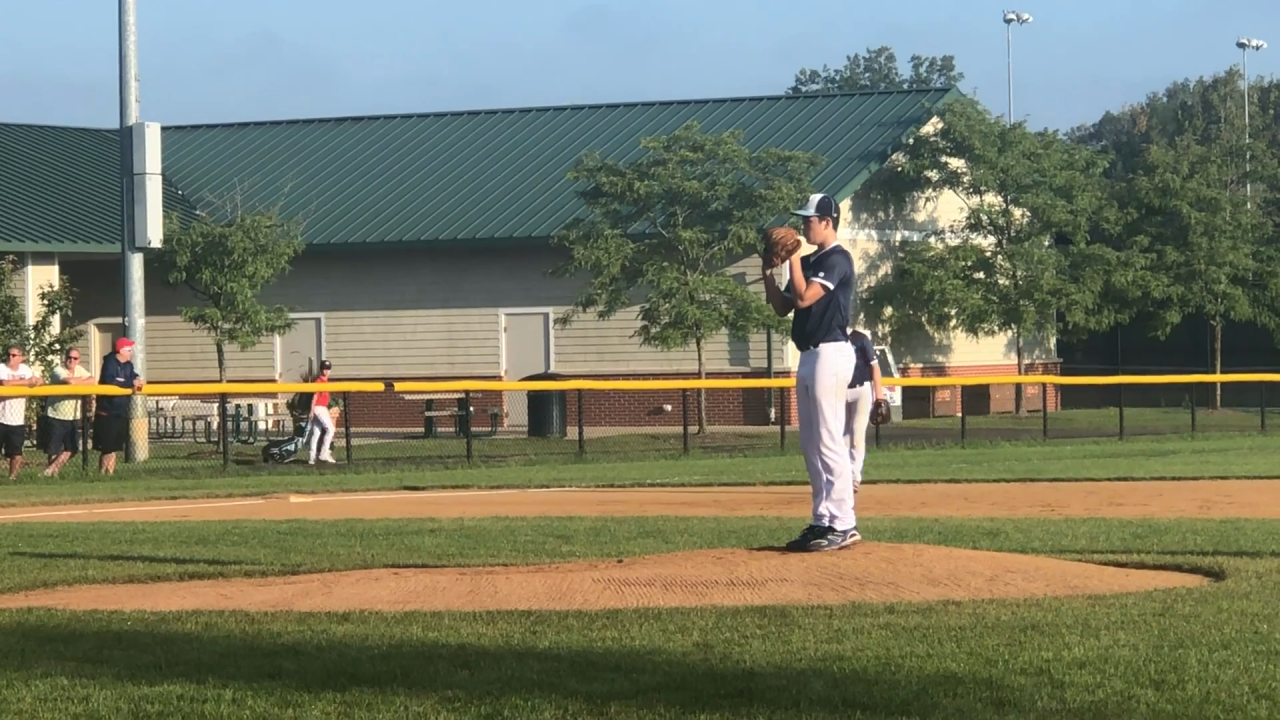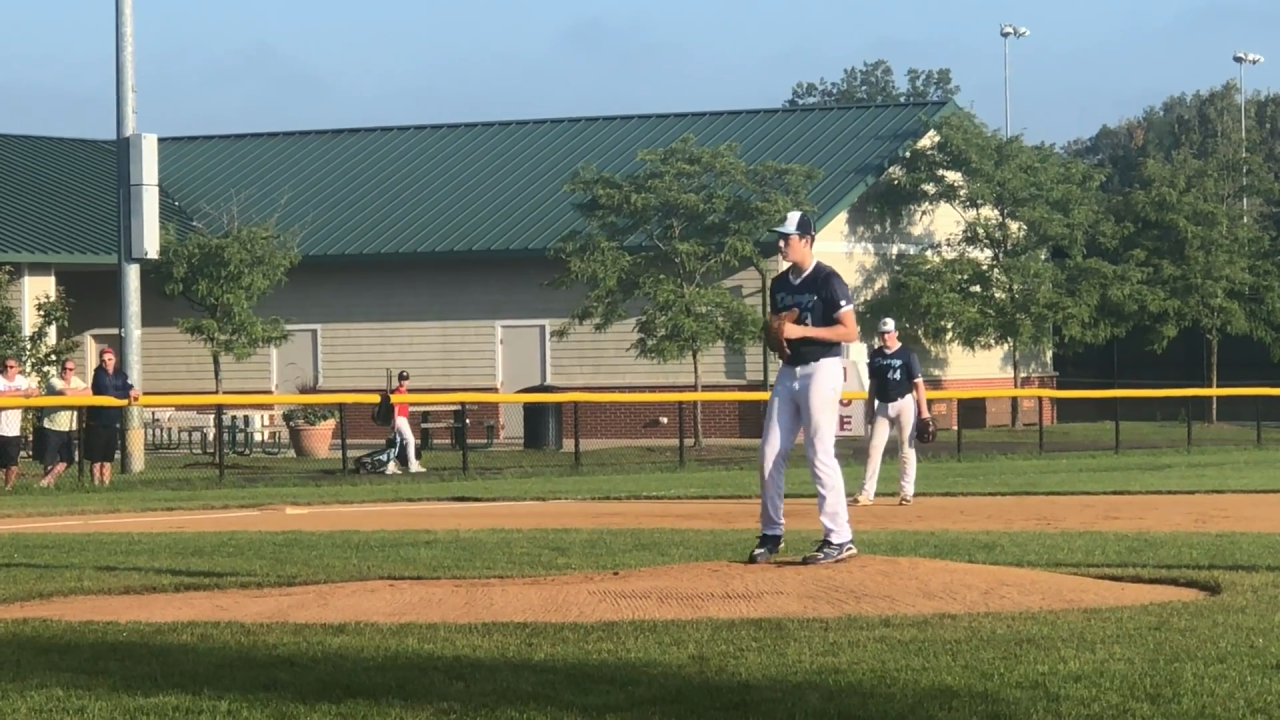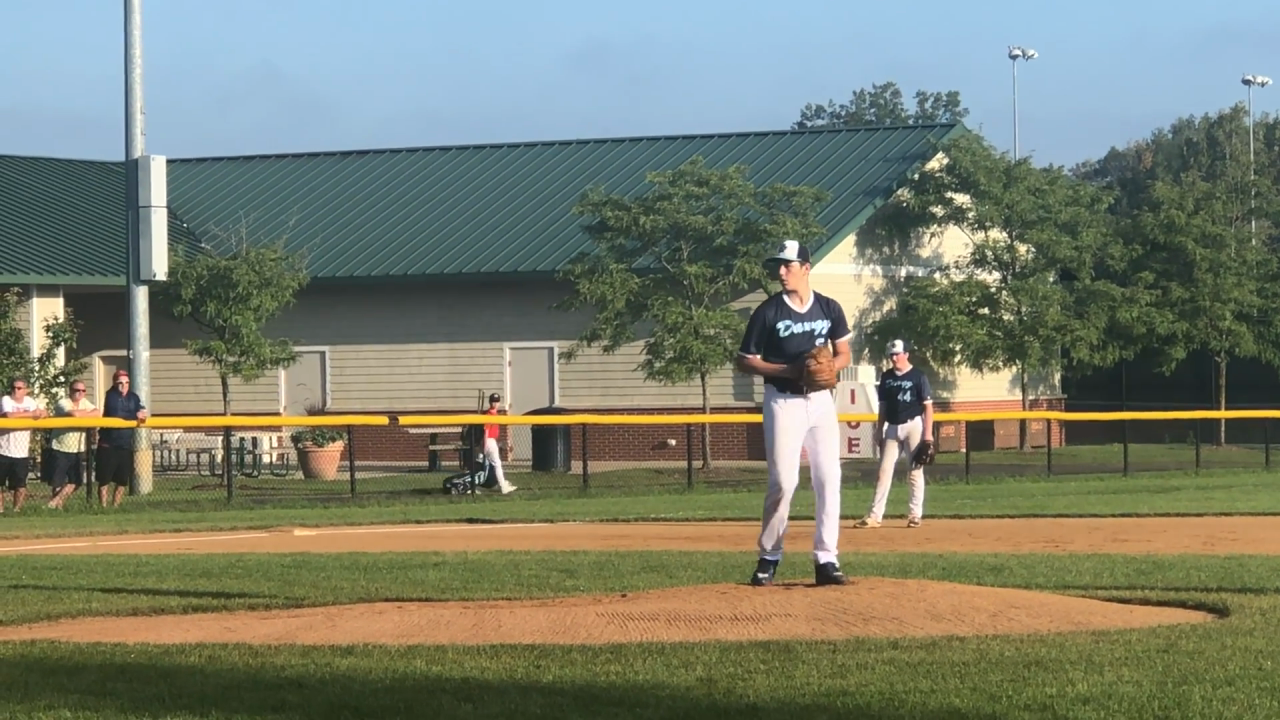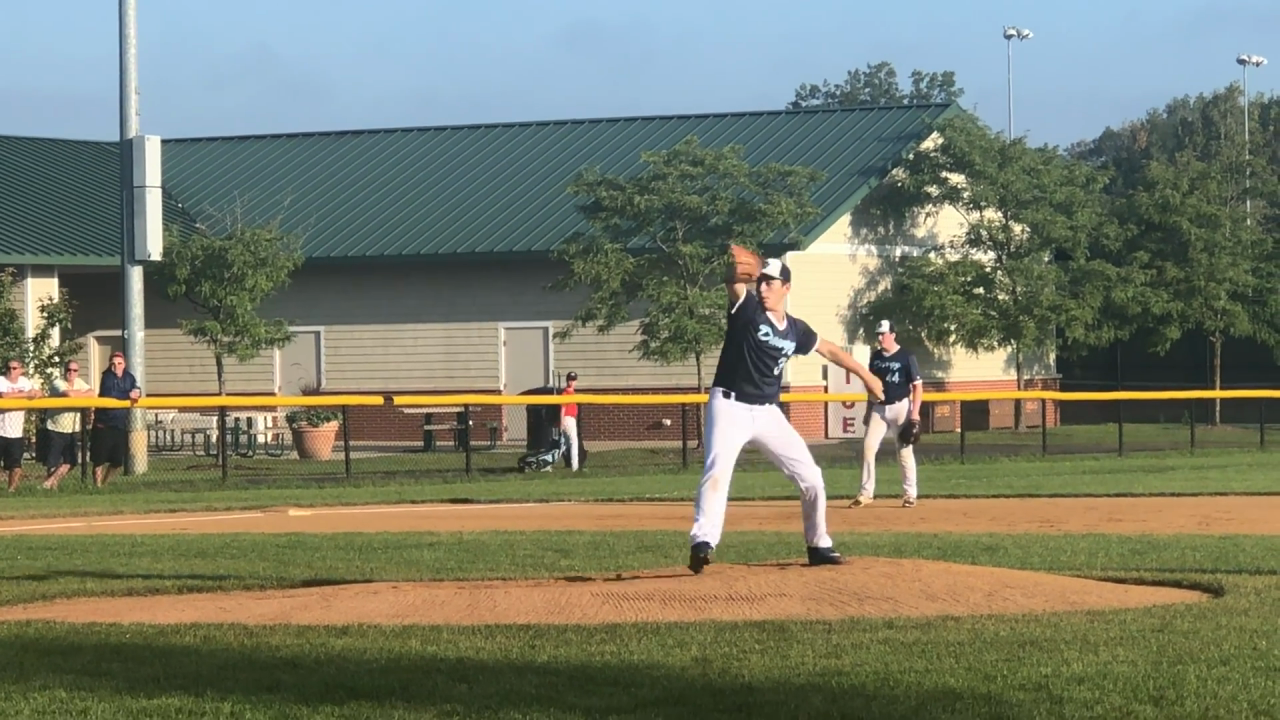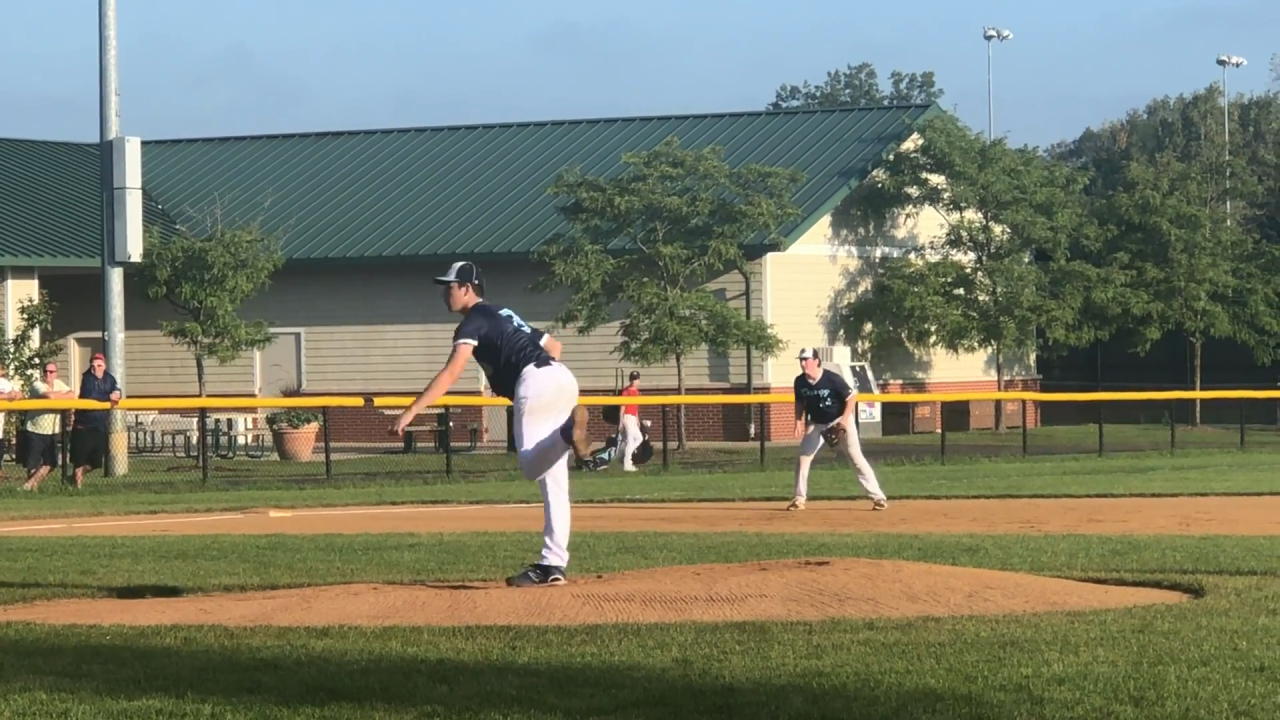
dt=1s
person 1, frame 1
left shoulder: (837, 259)
right shoulder: (809, 261)
left elbow: (803, 298)
right elbow: (782, 306)
left wrist: (792, 257)
right wrist: (768, 270)
left hip: (830, 355)
right hip: (808, 356)
left knee: (829, 441)
right knee: (811, 444)
left ankle: (843, 525)
right ankle: (822, 521)
person 1, frame 2
left shoulder: (827, 280)
right shoulder: (779, 283)
left elbow: (849, 331)
left wrist: (802, 331)
right wrist: (776, 337)
left hip: (821, 372)
right hip: (787, 373)
left knee: (820, 456)
right knee: (771, 453)
left ankle: (840, 539)
right ankle: (771, 533)
person 1, frame 3
left shoulder: (830, 308)
right shoulder: (767, 311)
left elbow: (844, 354)
right elbow: (745, 361)
right wrist: (788, 369)
left hip: (821, 398)
right hip: (783, 400)
left knee: (830, 477)
right knee: (781, 481)
left ankle: (826, 560)
right ankle: (769, 555)
person 1, frame 4
left shoulder: (796, 330)
right shoulder: (746, 309)
left elbow: (829, 350)
right elbow: (735, 279)
left wrist: (866, 376)
right wrist: (744, 269)
left hip: (768, 413)
right hip: (729, 405)
left knee: (810, 477)
right knee: (718, 467)
left ankle: (819, 545)
right ankle: (703, 541)
person 1, frame 5
left shoulder: (474, 322)
right shoulder: (503, 315)
left elbow: (450, 373)
right elbow: (554, 347)
left wrist: (410, 412)
left hip: (538, 383)
right hip: (563, 381)
left knee: (531, 462)
right knee: (552, 475)
left ankle: (567, 432)
right ankle: (552, 563)
